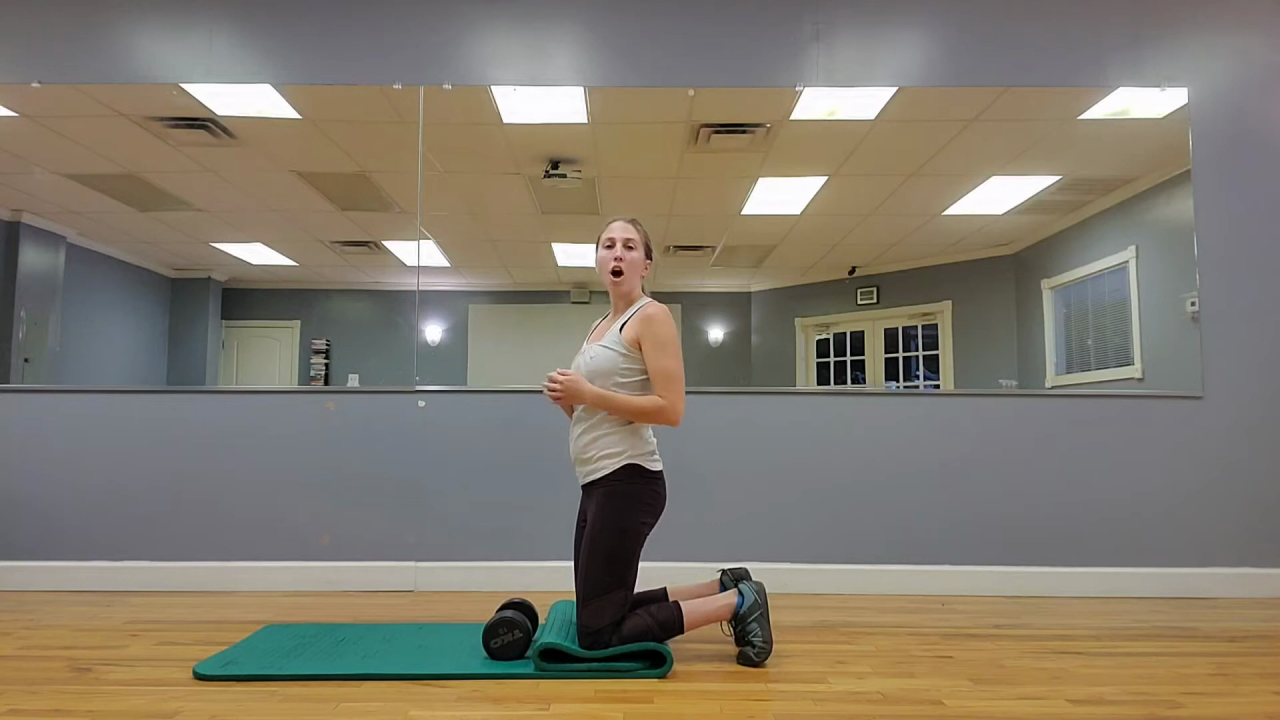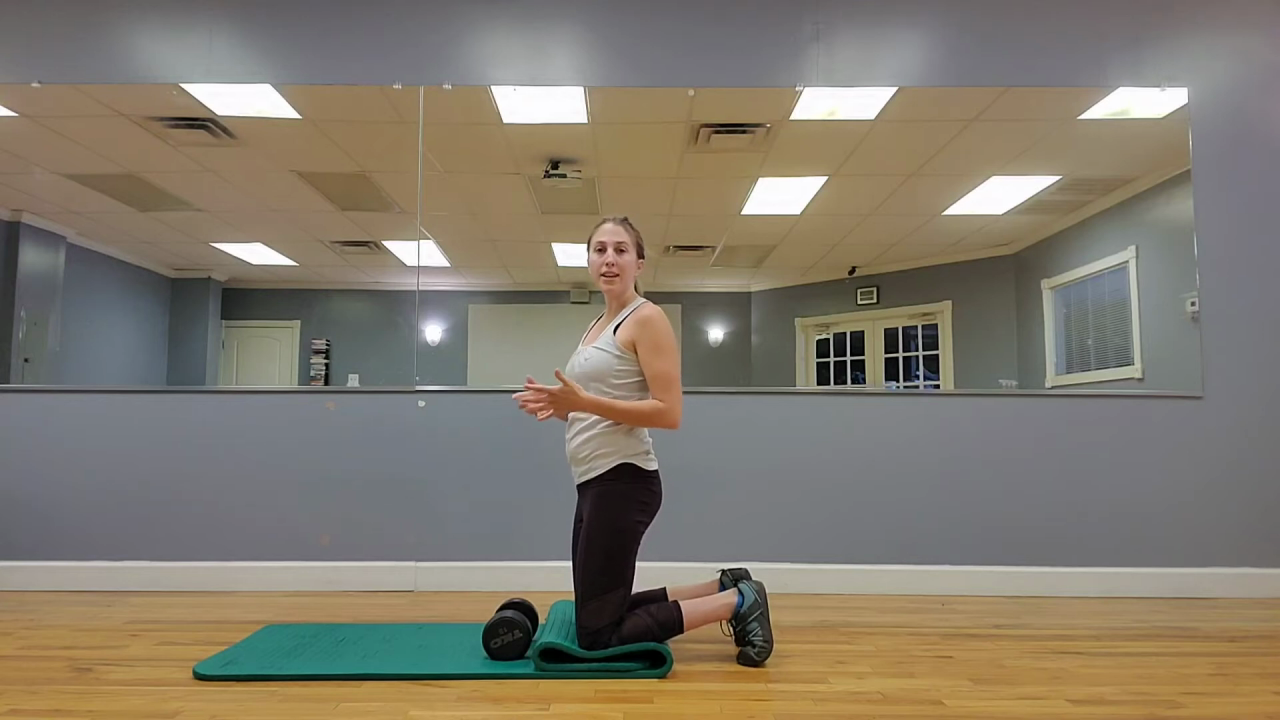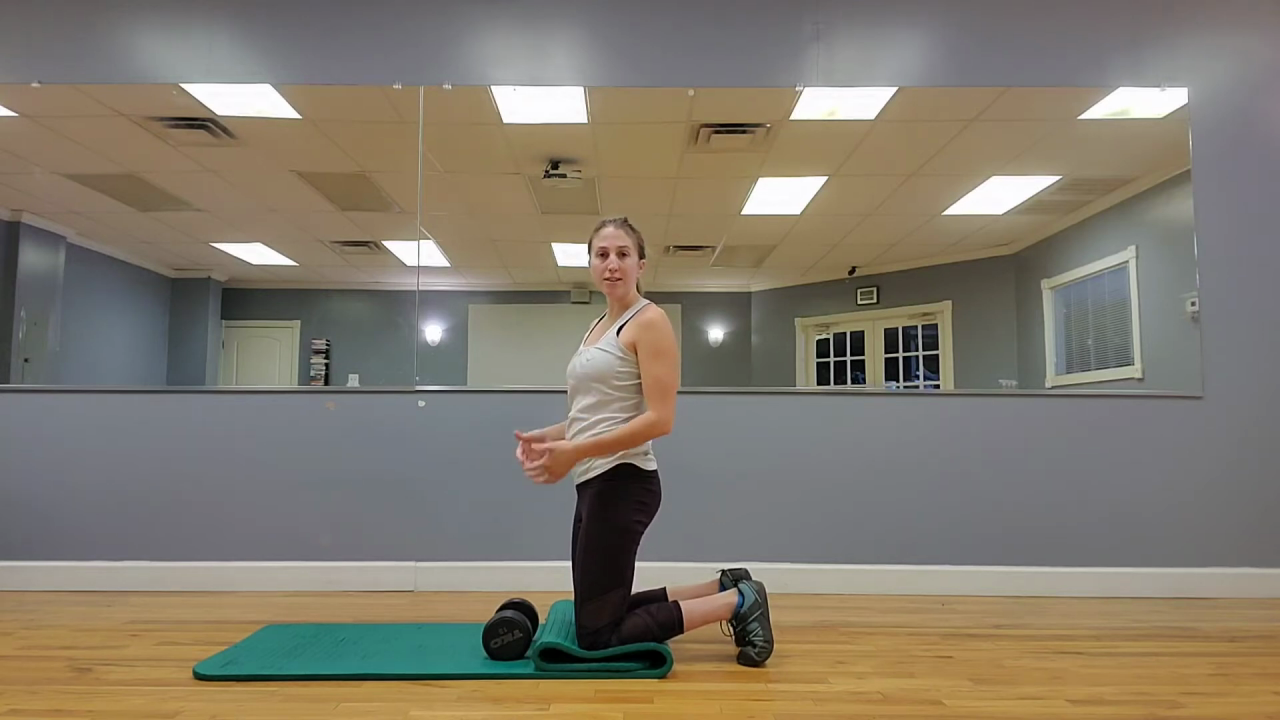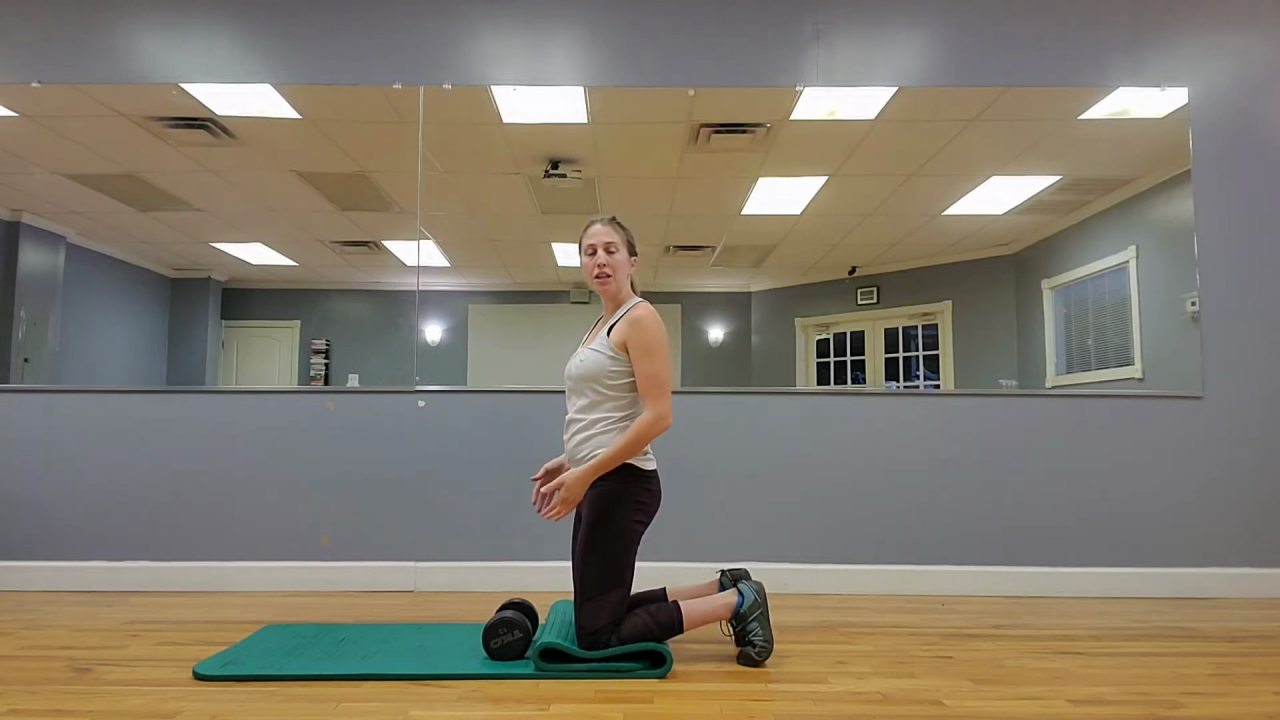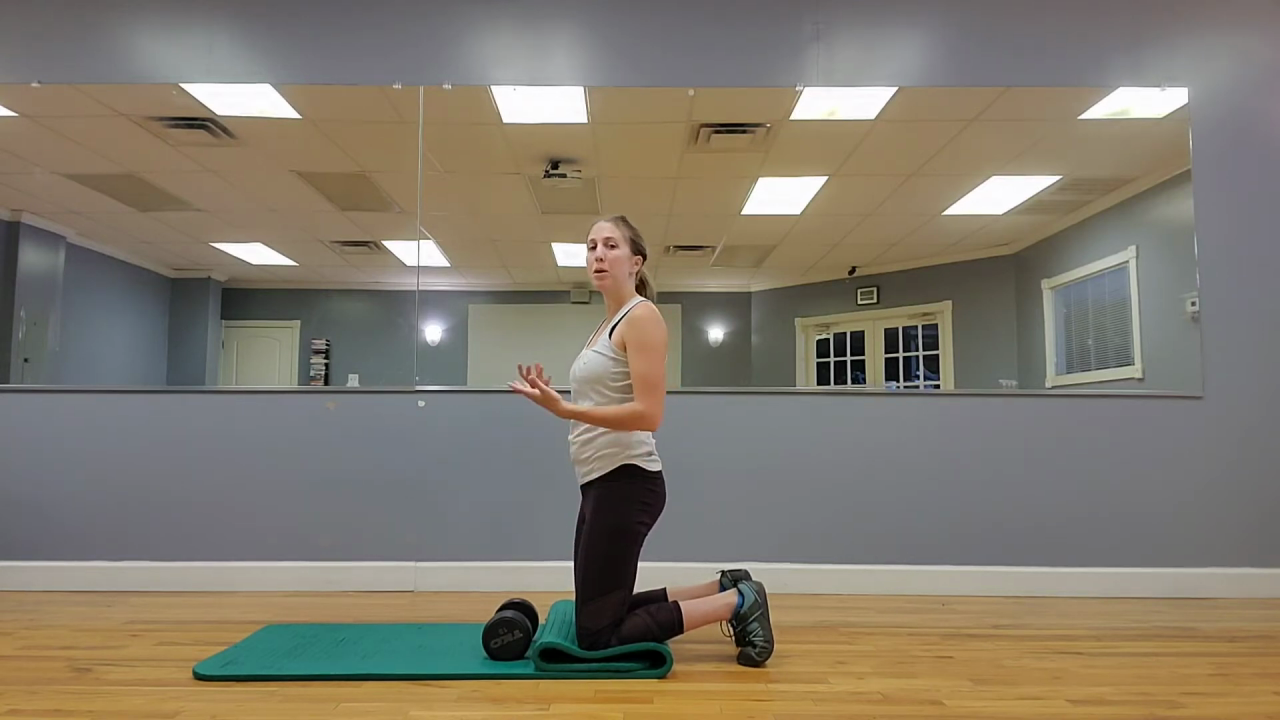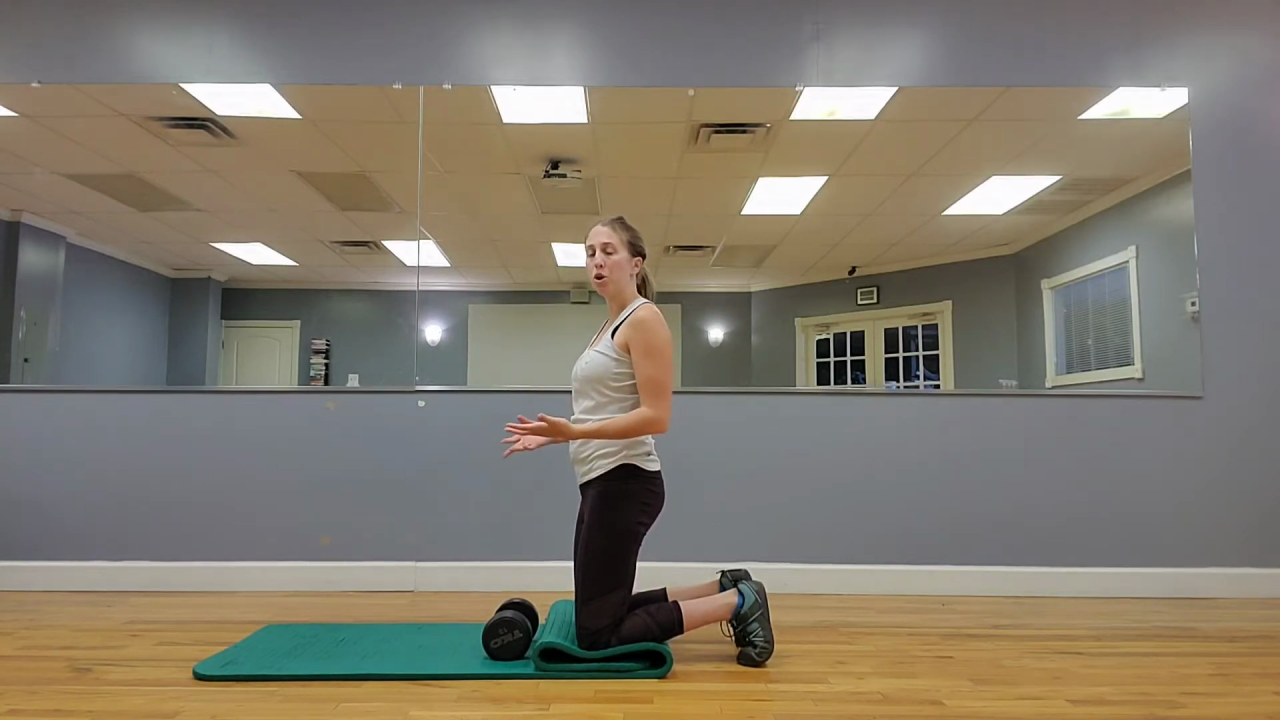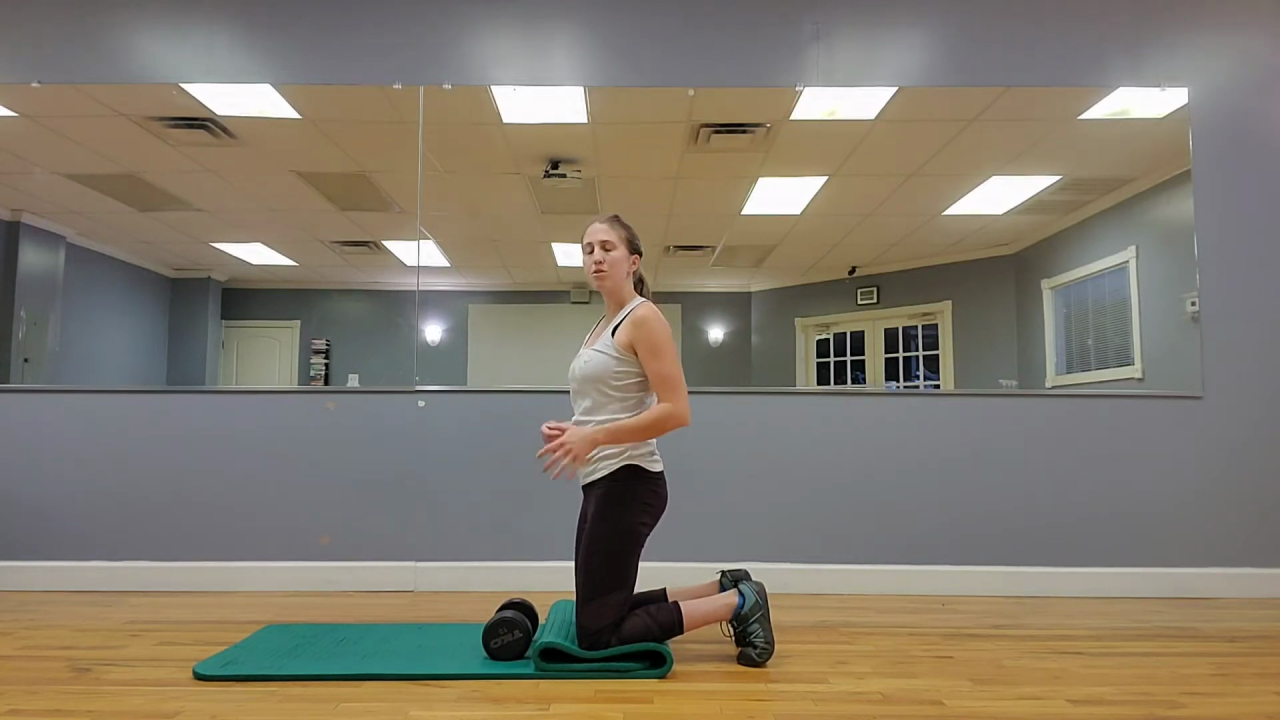
dt=0.7s
person 1, frame 1
left shoulder: (651, 316)
right shoulder: (601, 326)
left elbow: (670, 409)
left wrist: (590, 394)
right wrist: (568, 397)
left hip: (627, 483)
right hip: (600, 485)
left knee: (599, 633)
right knee: (603, 614)
left ankle: (737, 602)
right ankle: (724, 588)
person 1, frame 2
left shoulder: (646, 318)
right shoulder: (597, 325)
left elbow: (667, 412)
left wrist: (585, 402)
right wrist: (561, 405)
left hip: (622, 483)
right hip: (596, 485)
left knee: (598, 634)
right knee: (601, 616)
left ankle: (736, 602)
right ankle: (724, 588)
person 1, frame 3
left shoulder: (649, 321)
right shoulder: (599, 326)
left elbow: (660, 419)
left wrist: (575, 452)
right wrist: (553, 436)
left hip: (621, 485)
right hip: (597, 484)
left knee: (598, 634)
right knee: (601, 615)
left ankle: (738, 602)
right ankle: (724, 588)
person 1, frame 4
left shoulder: (640, 318)
right shoulder: (601, 325)
left elbow: (657, 416)
left wrist: (584, 474)
right wrist: (567, 462)
left hip: (620, 485)
right hip: (601, 484)
left knee: (598, 634)
right knee: (603, 615)
left ankle: (736, 601)
right ankle: (724, 588)
person 1, frame 5
left shoulder: (641, 317)
right shoulder: (607, 324)
left elbow: (647, 412)
left wrist: (565, 410)
right wrist: (552, 401)
left hip: (624, 484)
right hip: (603, 485)
left knee: (597, 634)
right knee: (601, 617)
left ankle: (736, 602)
right ankle: (724, 589)
person 1, frame 6
left shoulder: (644, 319)
right shoulder: (610, 326)
left elbow: (655, 417)
left wrist: (574, 431)
right wrist: (555, 434)
left hip: (623, 484)
right hip: (603, 484)
left knee: (597, 633)
right knee: (605, 614)
left ankle: (736, 603)
right ankle: (724, 589)
person 1, frame 7
left shoulder: (644, 318)
right shoulder: (601, 327)
left elbow: (676, 411)
left wrist: (595, 435)
right wrist: (571, 428)
left hip: (626, 484)
right hip: (602, 485)
left knee: (598, 634)
right knee: (604, 614)
left ankle: (737, 602)
right ankle: (726, 590)
